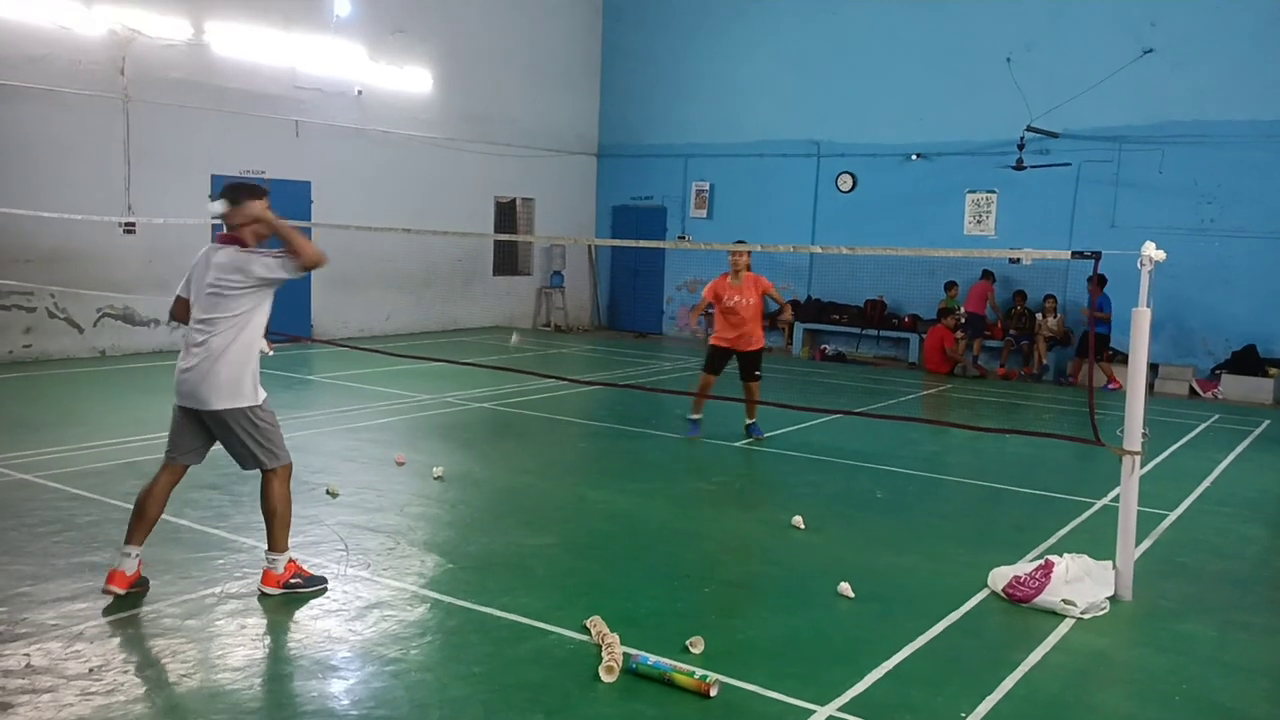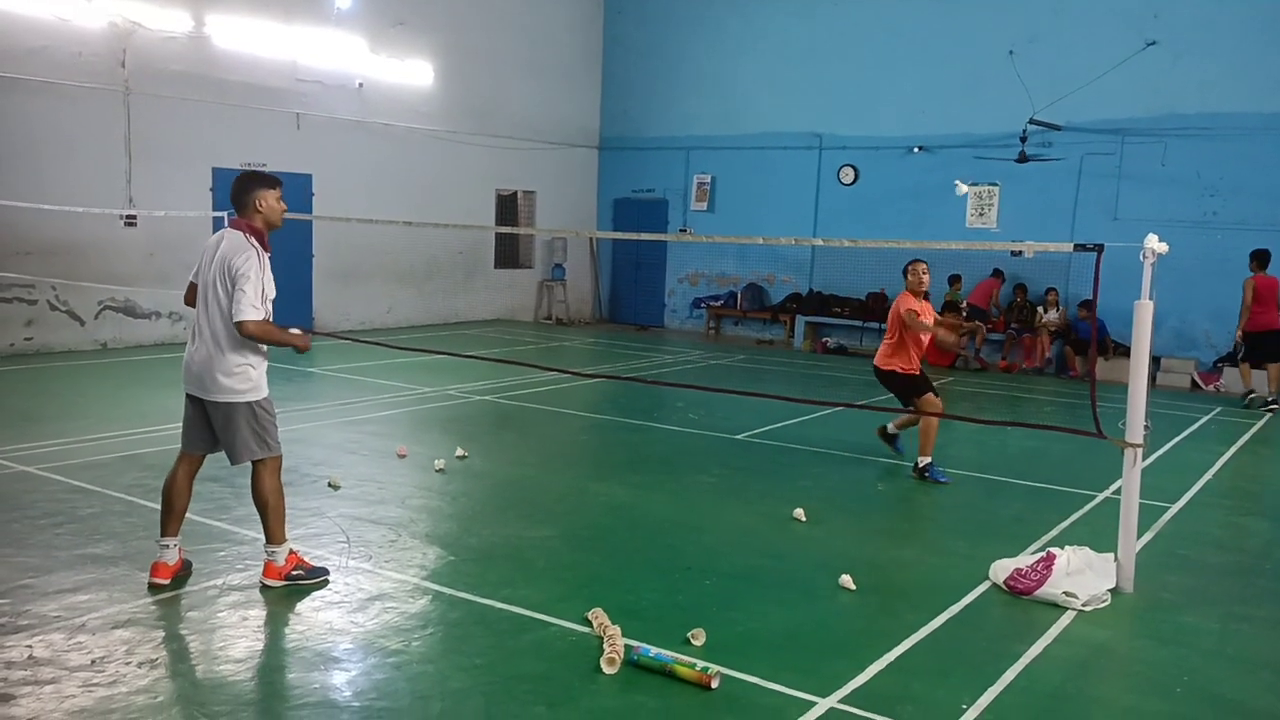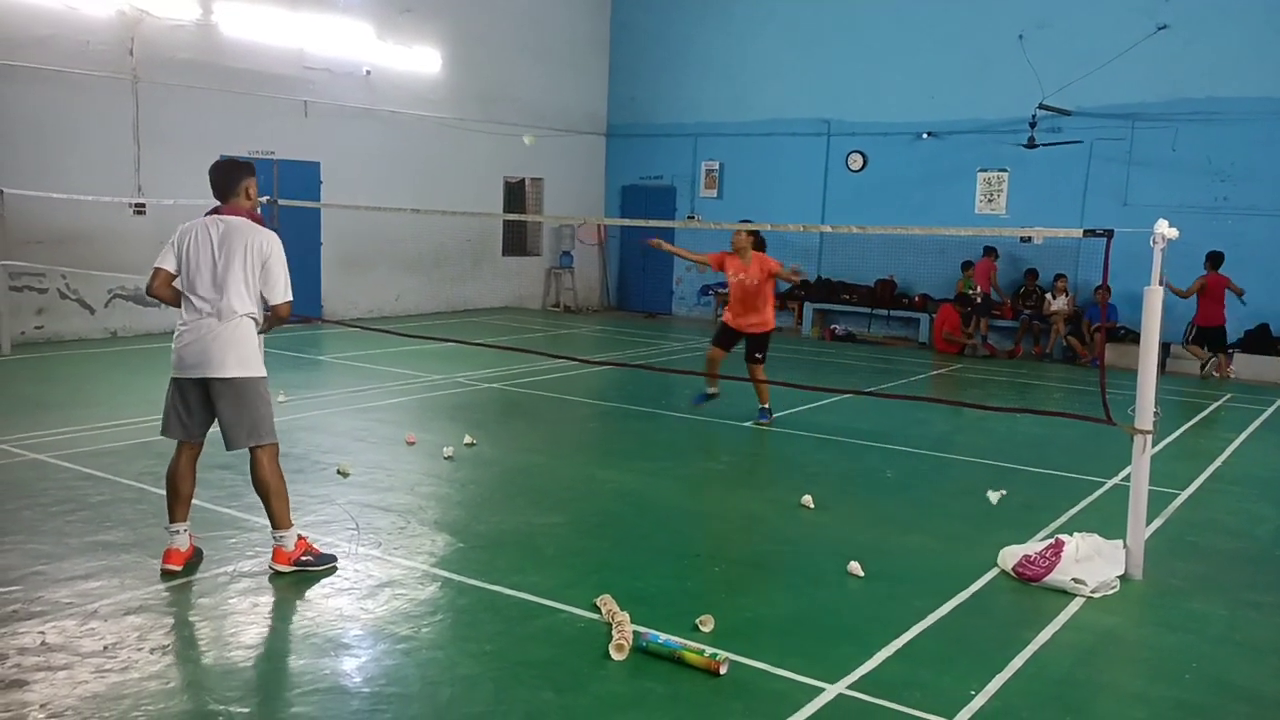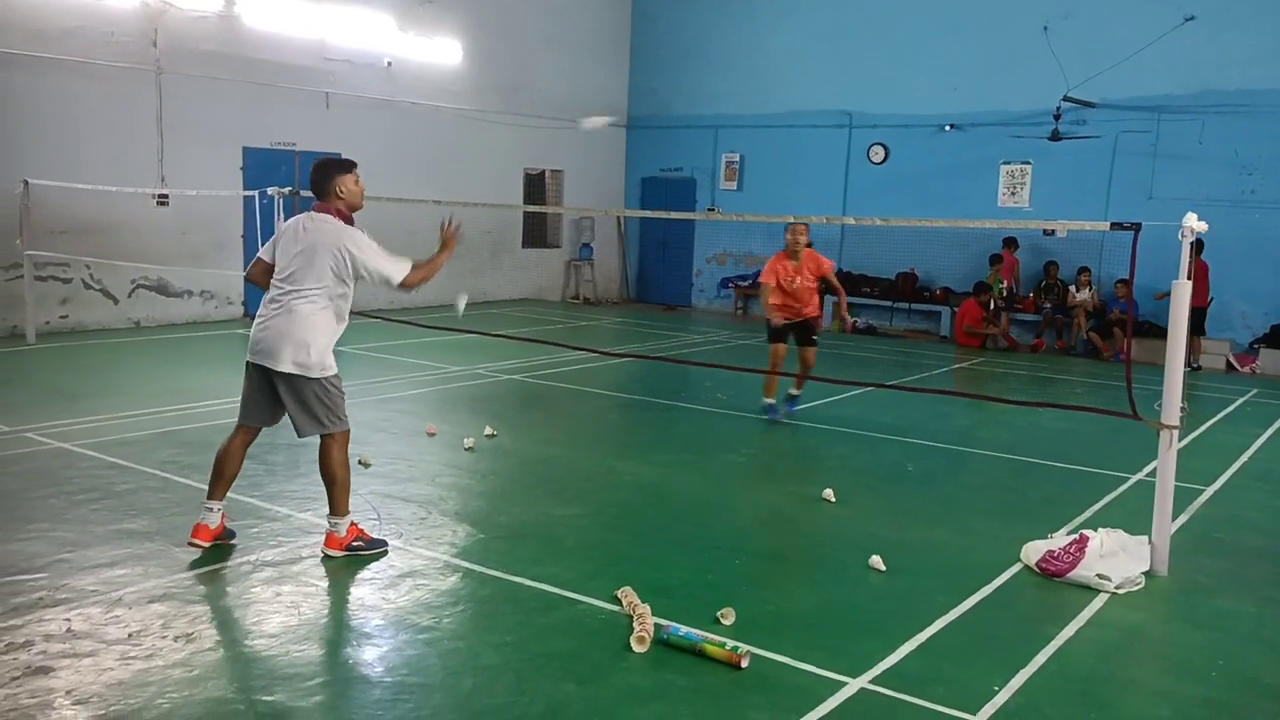
dt=1s
person 1, frame 1
left shoulder: (207, 258)
right shoulder: (250, 262)
left elbow: (179, 312)
right elbow: (314, 259)
right wrist: (268, 221)
left hip: (192, 385)
right hip: (233, 391)
left knee: (171, 470)
right knee: (278, 469)
left ankle: (125, 568)
right ankle: (278, 569)
person 1, frame 2
left shoulder: (218, 241)
right shoulder: (249, 255)
left elbow: (192, 297)
right elbow: (248, 326)
right wrist: (293, 339)
left hip: (201, 373)
right hip: (236, 379)
left knee: (188, 459)
right knee: (267, 462)
left ankle: (167, 558)
right ankle: (278, 561)
person 1, frame 3
left shoulder: (188, 233)
right shoulder: (264, 239)
left elbow: (156, 287)
right elbow: (281, 310)
right wrist: (262, 323)
left hip: (189, 356)
right hip: (236, 358)
left knee: (187, 447)
right knee: (264, 448)
left ankle: (177, 544)
right ankle: (287, 546)
person 1, frame 4
left shoulder: (292, 226)
right shoulder: (350, 241)
left elbow: (255, 274)
right elbow: (410, 279)
right wrist: (445, 251)
left hip: (264, 344)
right hip: (303, 353)
left knee: (245, 429)
right knee: (335, 436)
left ankle: (209, 521)
right ankle: (341, 532)
person 2, frame 1
left shoulder: (758, 282)
right shoulder: (717, 283)
left elbow: (783, 303)
right elbow: (700, 307)
left wrist: (786, 313)
right wrist: (693, 321)
left hip: (751, 343)
right hip: (721, 341)
left knee: (751, 387)
right knee: (706, 382)
left ankle: (751, 423)
right ankle: (694, 418)
person 2, frame 2
left shoulder: (925, 305)
right shoulder: (905, 301)
left elbow: (940, 321)
right elbow: (912, 322)
left wrist: (965, 325)
right wrist: (941, 334)
left hip: (910, 367)
right hip: (892, 367)
left knee: (933, 409)
right knee: (932, 407)
left ankle: (890, 430)
right ankle: (924, 464)
person 2, frame 3
left shoulder: (765, 262)
right shoulder: (726, 258)
left elbow: (789, 277)
right elbow: (695, 257)
left wrist: (794, 278)
right wrist: (667, 247)
left hip: (760, 324)
right hip: (732, 320)
left knee: (755, 370)
right knee: (712, 356)
left ankle: (765, 409)
right ankle: (711, 391)
person 2, frame 4
left shoulder: (816, 260)
right shoulder: (775, 262)
left elbow: (836, 286)
right elbow: (765, 293)
left wrist: (843, 309)
right wrist: (772, 314)
left hip: (808, 314)
right hip: (780, 315)
left knee: (808, 360)
right knee: (777, 357)
left ankle: (795, 393)
right ankle: (769, 402)
